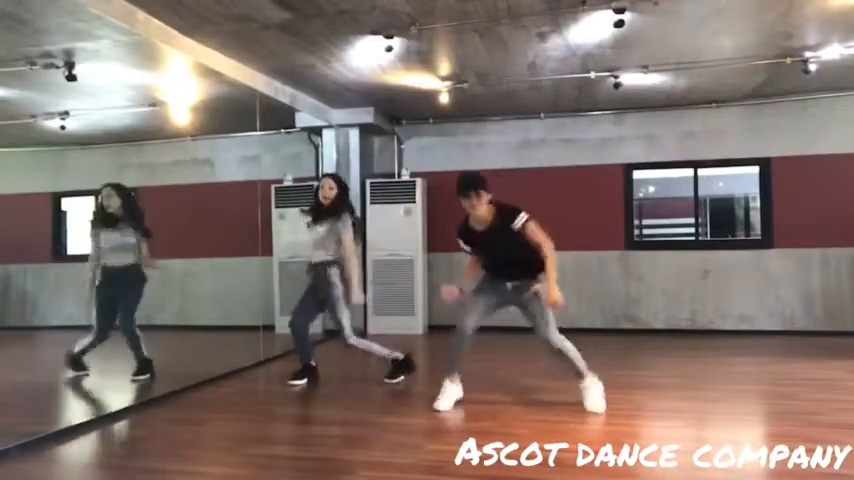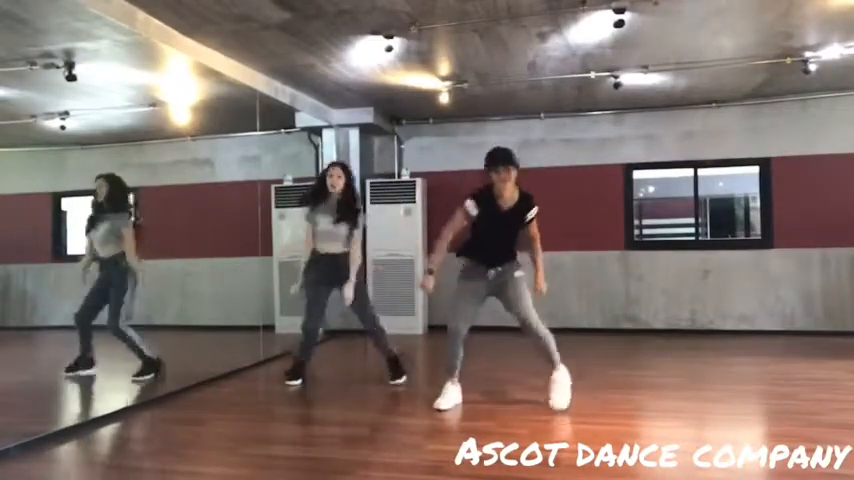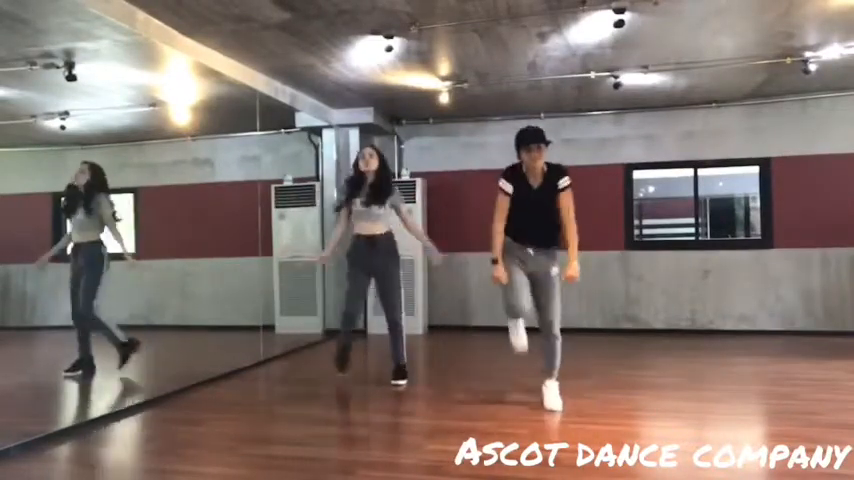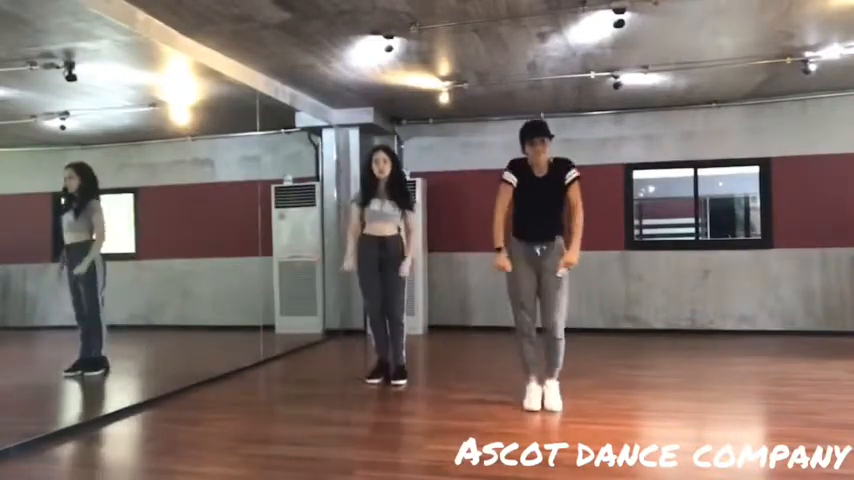
dt=0.4s
person 1, frame 1
left shoulder: (511, 214)
right shoulder: (465, 232)
left elbow: (545, 245)
right elbow: (476, 264)
left wrist: (551, 285)
right wrist: (461, 290)
left hip: (528, 283)
right hip: (494, 284)
left knee: (550, 336)
right knee: (464, 327)
left ankle: (588, 381)
right ankle: (452, 384)
person 1, frame 2
left shoulder: (526, 202)
right shoulder: (478, 199)
left elbow: (533, 238)
right elbow: (448, 233)
left wrist: (539, 274)
right wrist: (431, 271)
left hip: (509, 270)
right hip: (475, 272)
left knee: (529, 319)
right knee: (456, 329)
left ankle: (558, 372)
right ankle: (452, 385)
person 1, frame 3
left shoulder: (558, 175)
right shoulder: (511, 176)
left elbow: (568, 218)
right elbow: (499, 220)
left wrist: (573, 260)
right wrist: (497, 261)
left hip: (546, 256)
right hip: (514, 253)
left knee: (551, 324)
right knee: (521, 310)
left ankle: (551, 383)
right ankle: (516, 319)
person 1, frame 4
left shoulder: (564, 168)
right shoulder: (515, 169)
left elbow: (576, 210)
right elbow: (500, 211)
left wrist: (574, 248)
right wrist: (499, 251)
left hip: (553, 252)
right hip: (521, 253)
left knee: (554, 324)
right knee: (524, 323)
left ankle: (551, 382)
right ankle: (533, 383)
person 2, frame 1
left shoulder: (341, 217)
right shoulder: (320, 217)
left elbow: (350, 253)
left wrist: (355, 287)
left hip: (331, 276)
right hip: (319, 277)
left knee: (347, 336)
right knee: (297, 322)
left ankle: (400, 361)
right ankle: (309, 367)
person 2, frame 2
left shoulder: (353, 211)
right shoulder: (316, 207)
left elbow: (355, 248)
right elbow: (310, 241)
left wrist: (351, 281)
right wrist: (301, 276)
left hip: (344, 266)
right hip: (319, 266)
left knee: (369, 319)
right knee: (312, 323)
left ankle: (393, 360)
right ankle: (299, 365)
person 2, frame 3
left shoulder: (389, 191)
right shoulder: (350, 190)
left elbow: (408, 222)
right elbow: (342, 223)
left wrist: (429, 245)
right wrist: (329, 251)
left hip: (385, 248)
right hip: (359, 250)
left knee: (392, 310)
right knee: (353, 306)
left ankle: (399, 365)
right ankle: (344, 348)
person 2, frame 4
left shoulder: (402, 194)
right shoulder: (362, 194)
left elbow: (411, 229)
right elbow: (354, 227)
left wrist: (408, 258)
right wrist: (349, 255)
left hip: (393, 249)
right hip: (368, 249)
left knee: (395, 310)
right knee: (374, 309)
left ankle: (399, 365)
right ankle: (383, 362)
person 3, frame 1
left shoulder: (136, 226)
right shoulder: (99, 226)
left elbow: (143, 256)
right elbow: (94, 258)
left wrist: (152, 264)
right wrist: (91, 286)
left hip: (132, 279)
right hip: (108, 279)
left knee: (127, 323)
right knee: (101, 332)
left ankle: (144, 364)
right ankle: (75, 356)
person 3, frame 2
left shoulder: (119, 215)
right shoulder: (97, 217)
left elbow: (130, 247)
right elbow: (91, 250)
left wrist: (137, 274)
right wrist: (82, 270)
left hip: (122, 270)
right hip: (106, 273)
left knee: (116, 324)
right knee: (82, 317)
left ankle: (150, 362)
right ankle: (85, 360)
person 3, frame 3
left shoulder: (98, 198)
right shoulder: (74, 200)
left elbow: (112, 227)
left wrist: (125, 251)
right wrist: (50, 253)
left hip: (92, 255)
right hip: (78, 255)
left knee: (83, 309)
right knee: (76, 313)
left ankle: (124, 343)
right ankle: (85, 360)
person 3, frame 4
left shoulder: (91, 203)
right shoulder: (69, 204)
left elbow: (100, 236)
left wrist: (87, 261)
right wrist: (62, 262)
left hip: (87, 257)
right hip: (72, 257)
left knee: (93, 310)
right knee: (81, 312)
left ankle: (98, 359)
right ankle: (86, 358)
